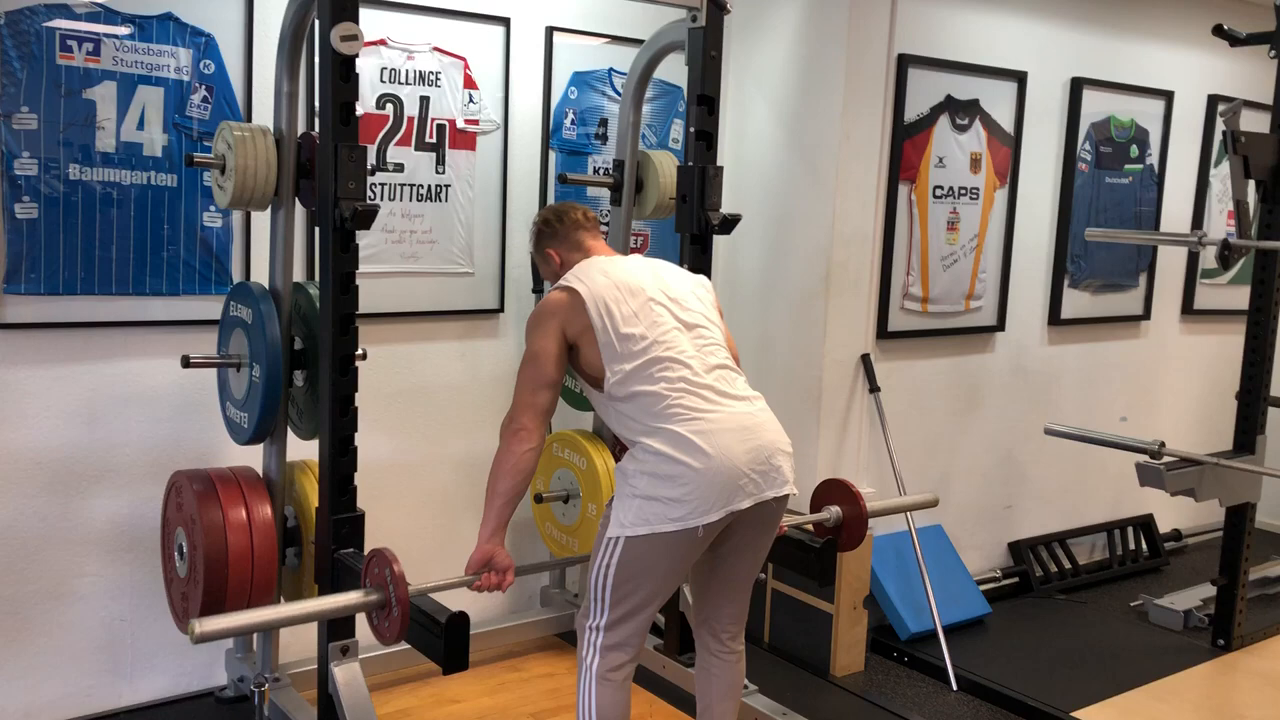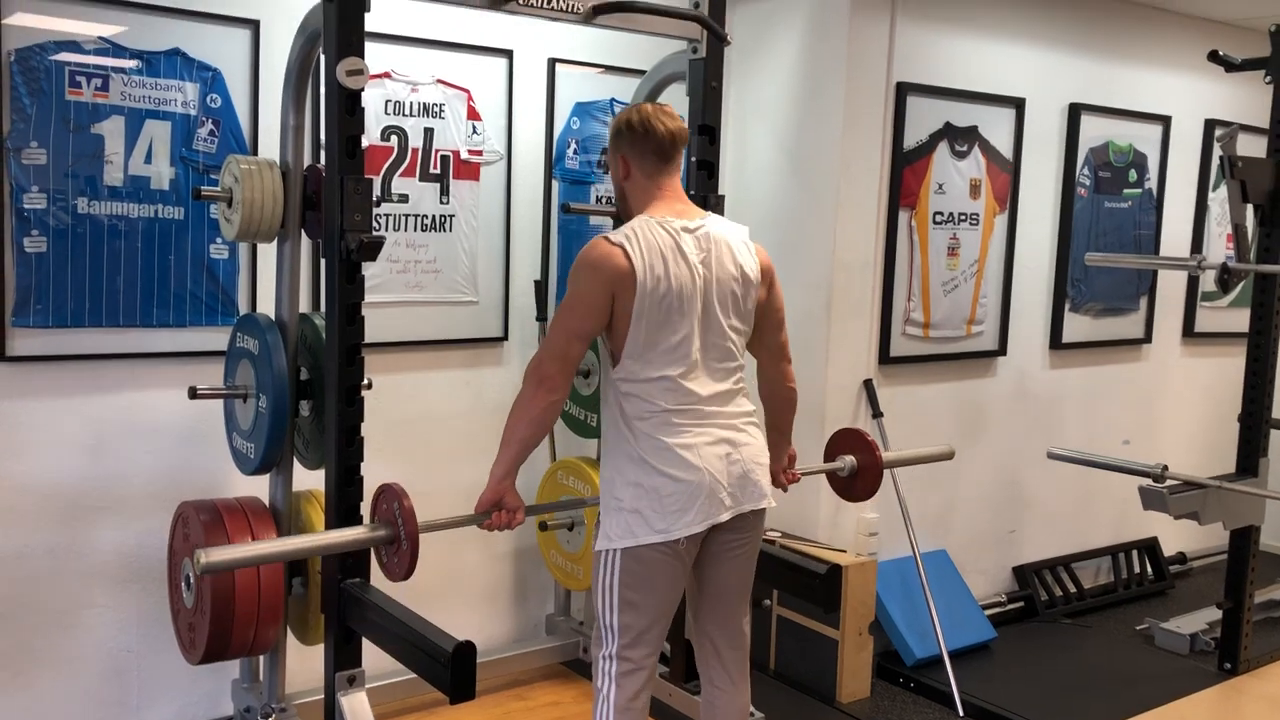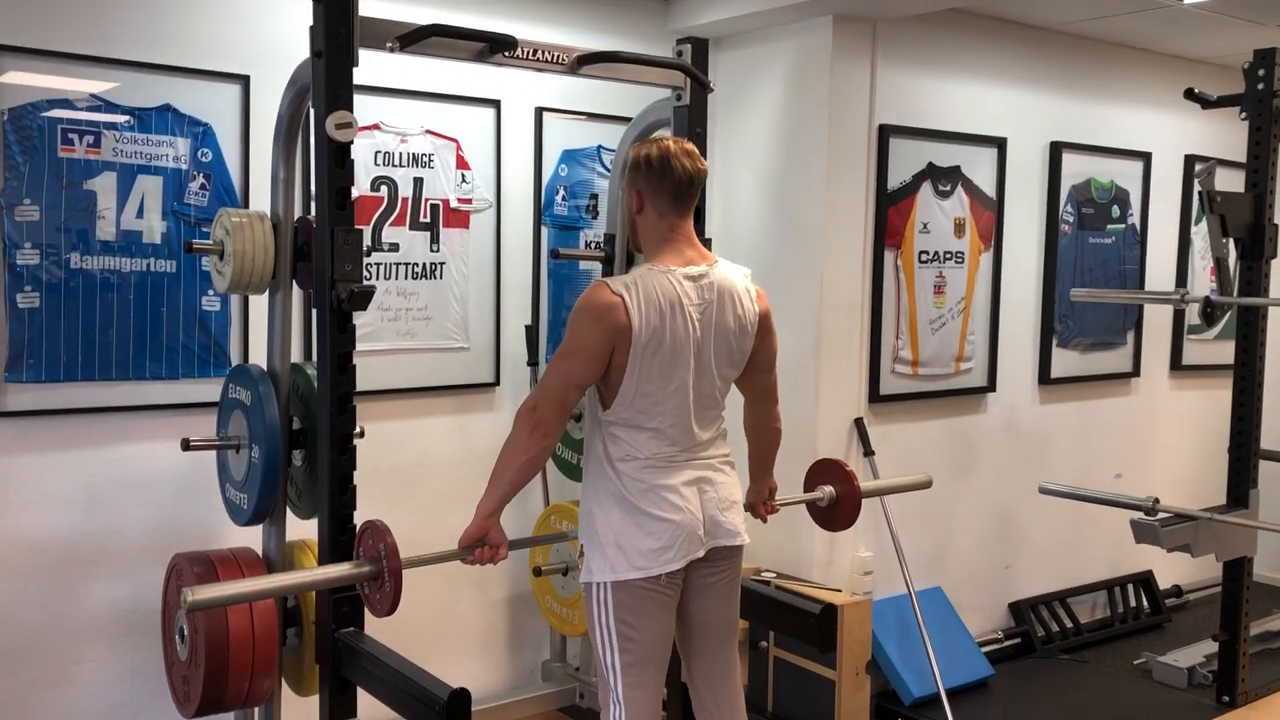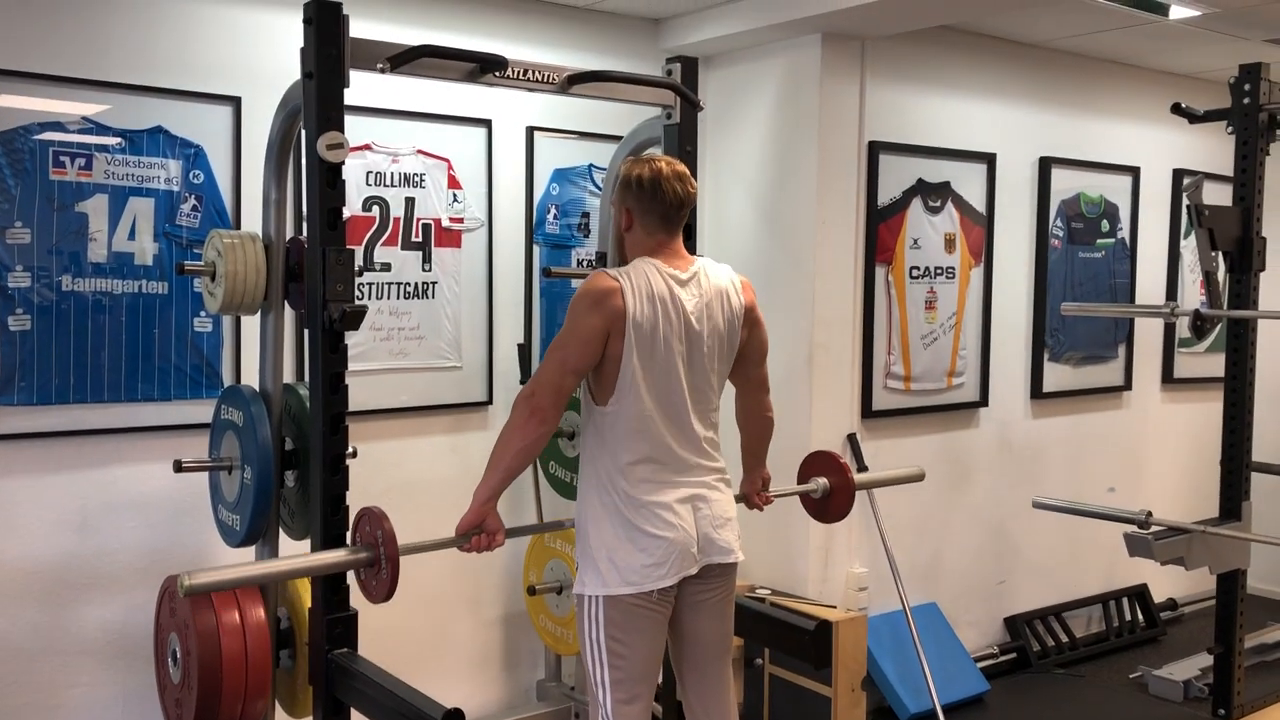
dt=0.7s
person 1, frame 1
left shoulder: (563, 300)
right shoulder: (686, 278)
left elbow: (524, 428)
left wrist: (491, 539)
left hip: (686, 472)
right hip: (768, 455)
left knee: (607, 640)
right knee: (723, 629)
person 1, frame 2
left shoulder: (611, 256)
right shoulder: (747, 249)
left elbow: (549, 377)
right elbow: (778, 368)
left wrist: (501, 479)
right wrist: (780, 449)
left hip: (660, 488)
right hip: (742, 473)
left knee: (624, 665)
right knee: (727, 651)
person 1, frame 3
left shoulder: (613, 303)
right shoulder: (749, 297)
left elbow: (544, 417)
right elbow: (764, 406)
left wrist: (486, 515)
right wrist: (761, 482)
left hip: (637, 531)
right hip: (716, 515)
person 1, frame 4
left shoulder: (609, 294)
right shoulder: (734, 291)
left elbow: (539, 406)
right elbow: (756, 395)
left wrist: (483, 503)
right wrist: (755, 474)
left hip: (633, 543)
right hip: (712, 529)
